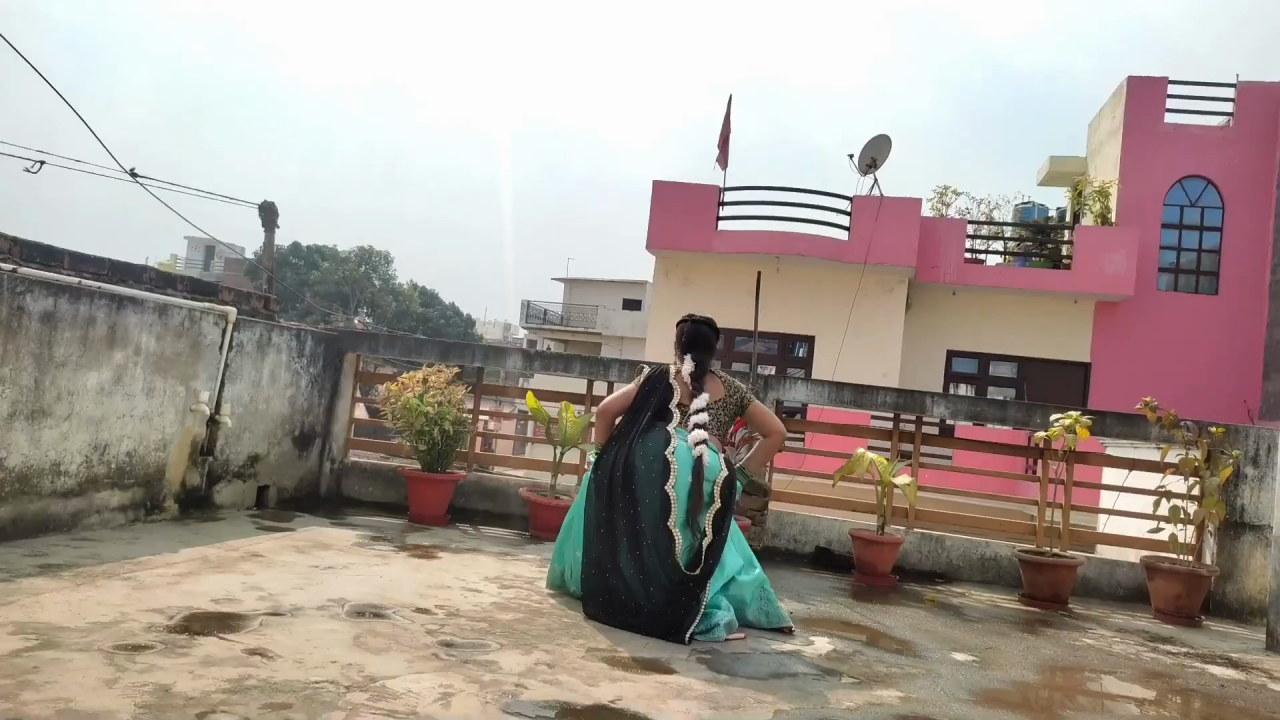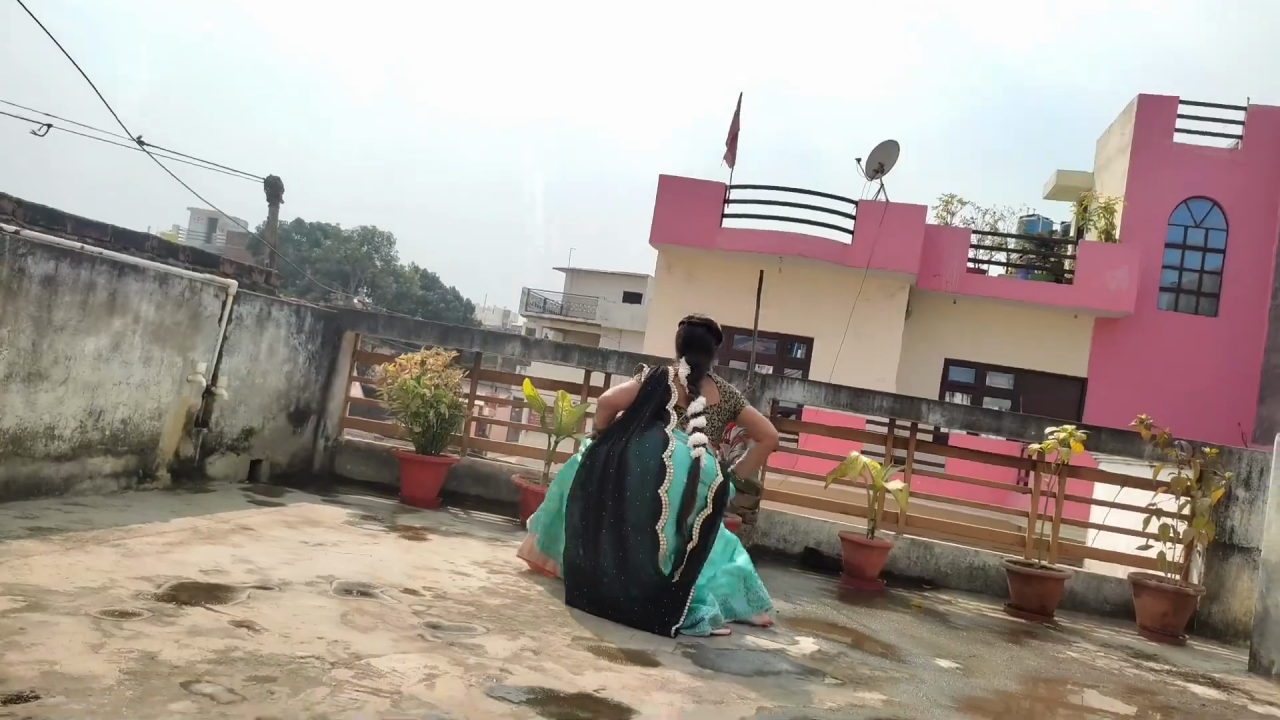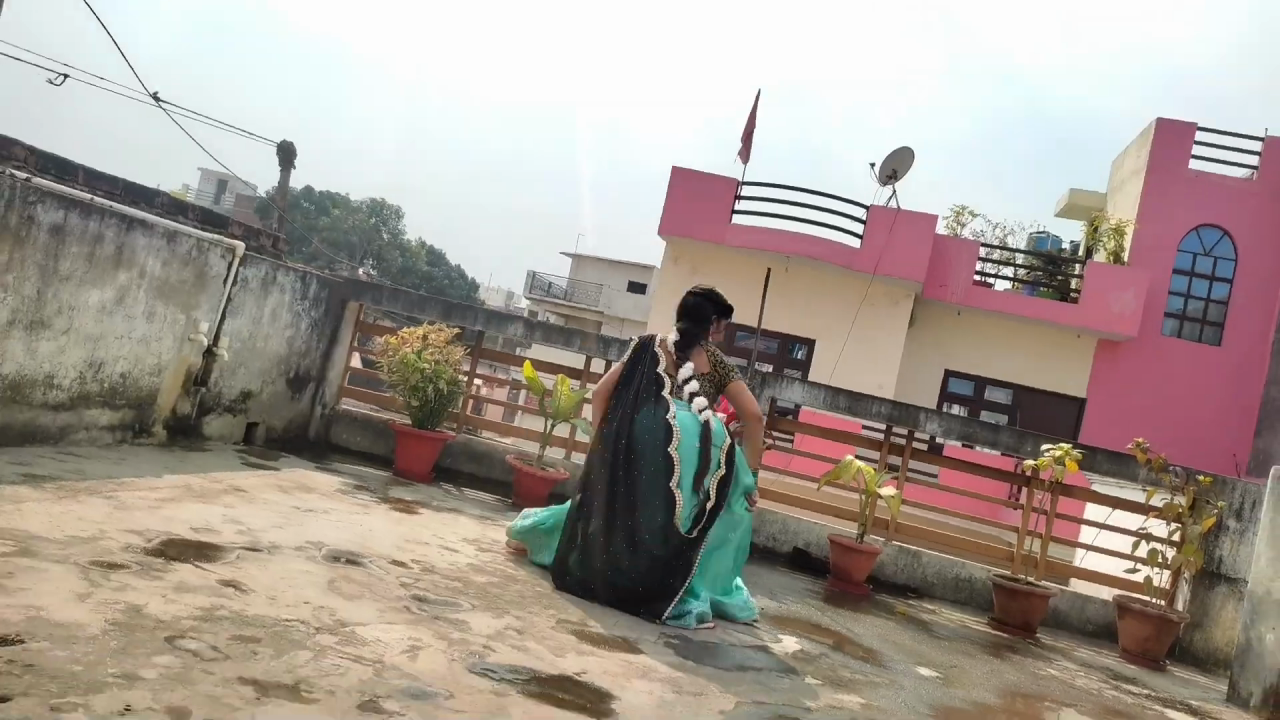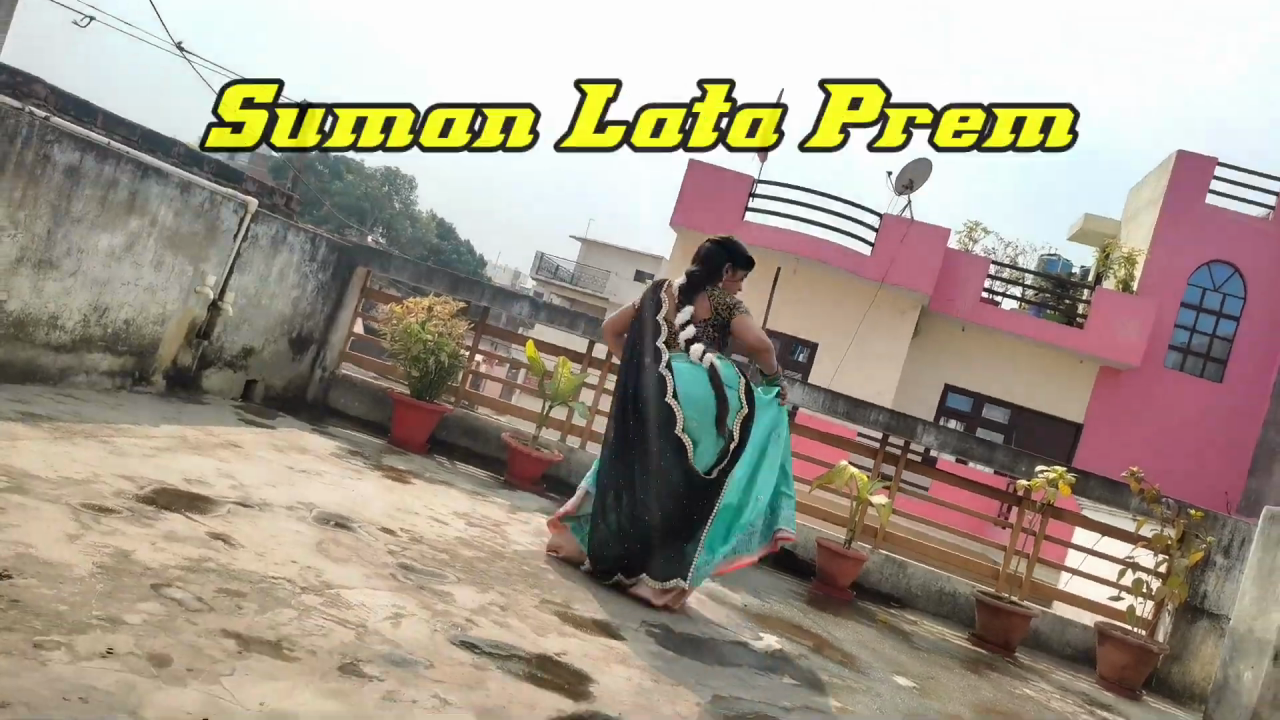
dt=0.2s
person 1, frame 1
left shoulder: (659, 377)
right shoulder: (732, 388)
left elbow: (607, 410)
right elbow: (776, 434)
left wrist: (603, 454)
right wrist: (743, 471)
left hip: (654, 465)
right hip: (708, 475)
person 1, frame 2
left shoulder: (659, 377)
right shoulder: (727, 393)
left elbow: (608, 404)
right elbow: (769, 438)
left wrist: (601, 444)
right wrist: (735, 472)
left hip: (649, 463)
right hip: (700, 478)
person 1, frame 3
left shoulder: (649, 347)
right shoulder: (717, 360)
left elbow: (601, 394)
right elbow: (752, 414)
left wrist: (602, 446)
right wrist: (750, 472)
left hip: (650, 437)
right hip: (702, 453)
left knee: (620, 507)
right knee: (677, 531)
person 1, frame 4
left shoulder: (661, 292)
right shoulder: (726, 304)
left elbow: (611, 328)
right elbow: (757, 343)
left wrist: (633, 363)
right wrist: (775, 379)
left hip: (650, 389)
right hip: (710, 392)
left knee: (638, 474)
right knee: (695, 484)
left ankle: (596, 554)
right ankle: (664, 579)
